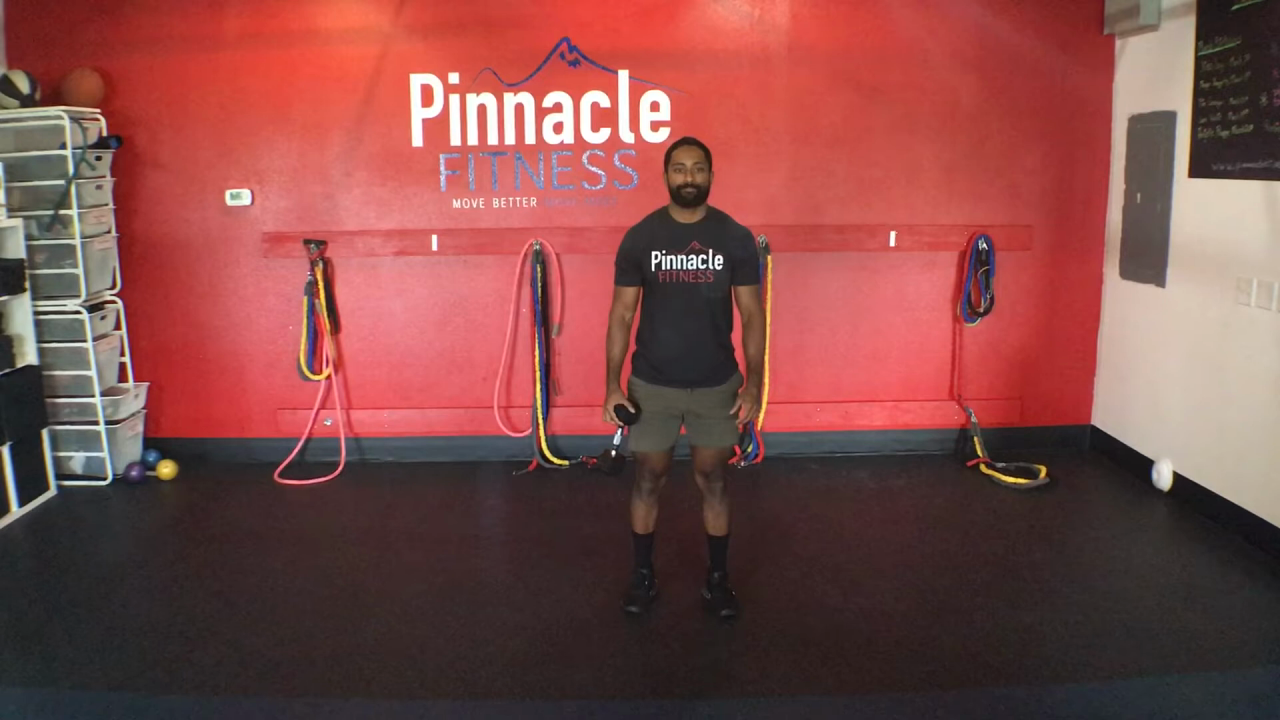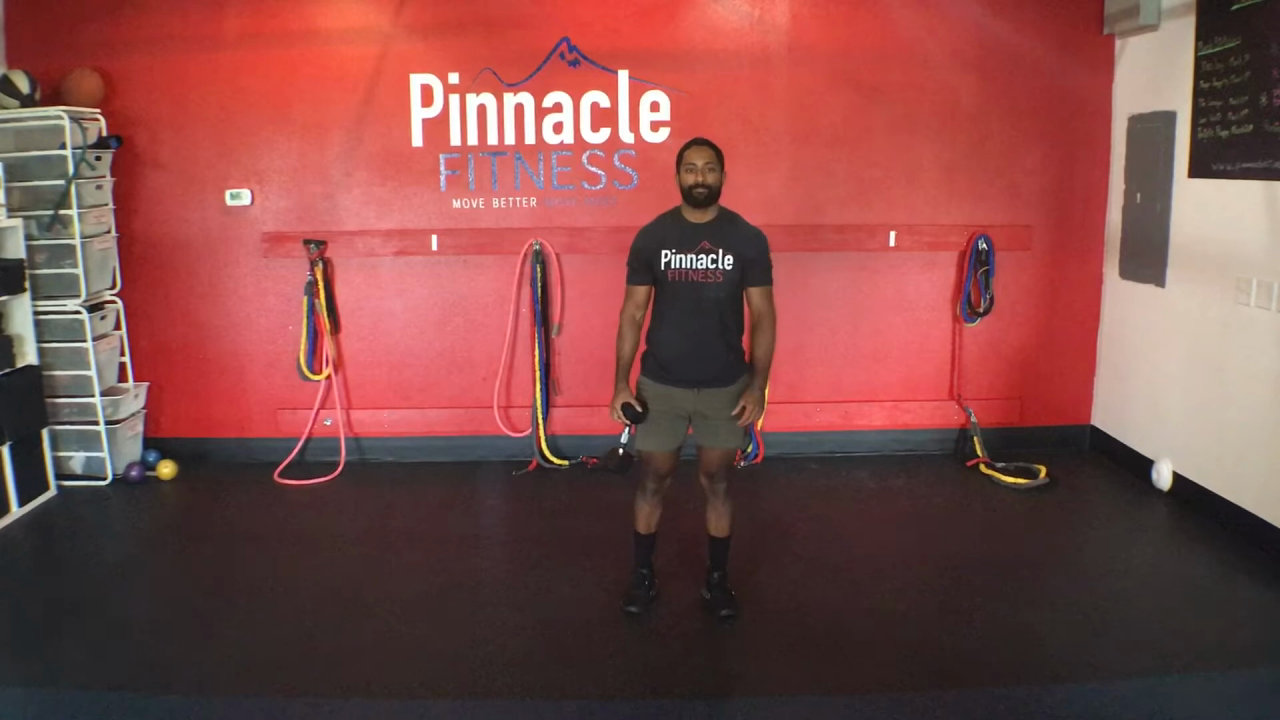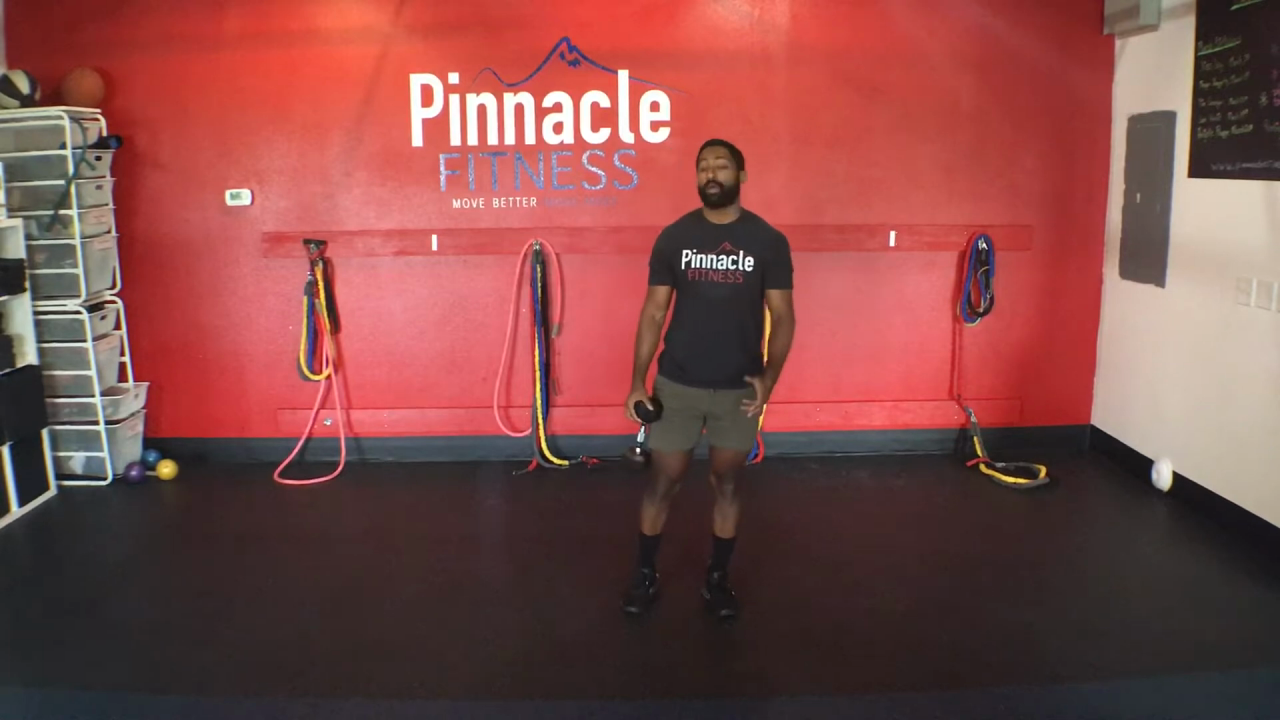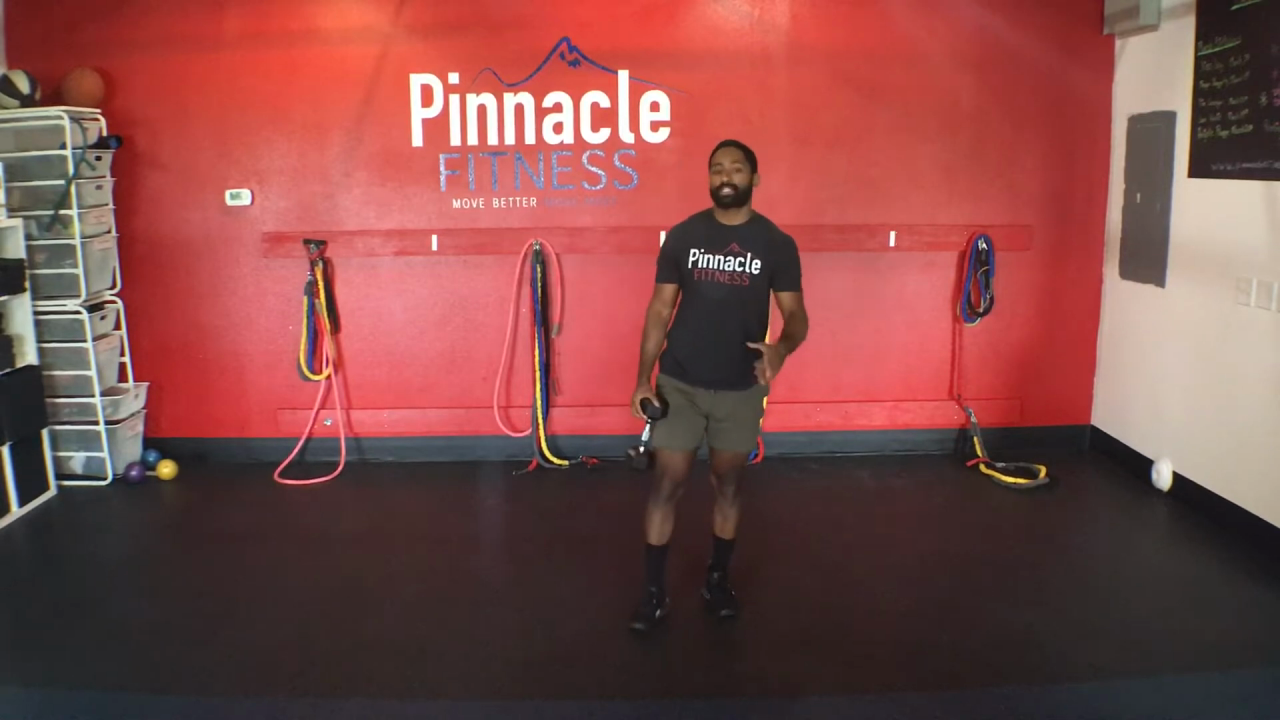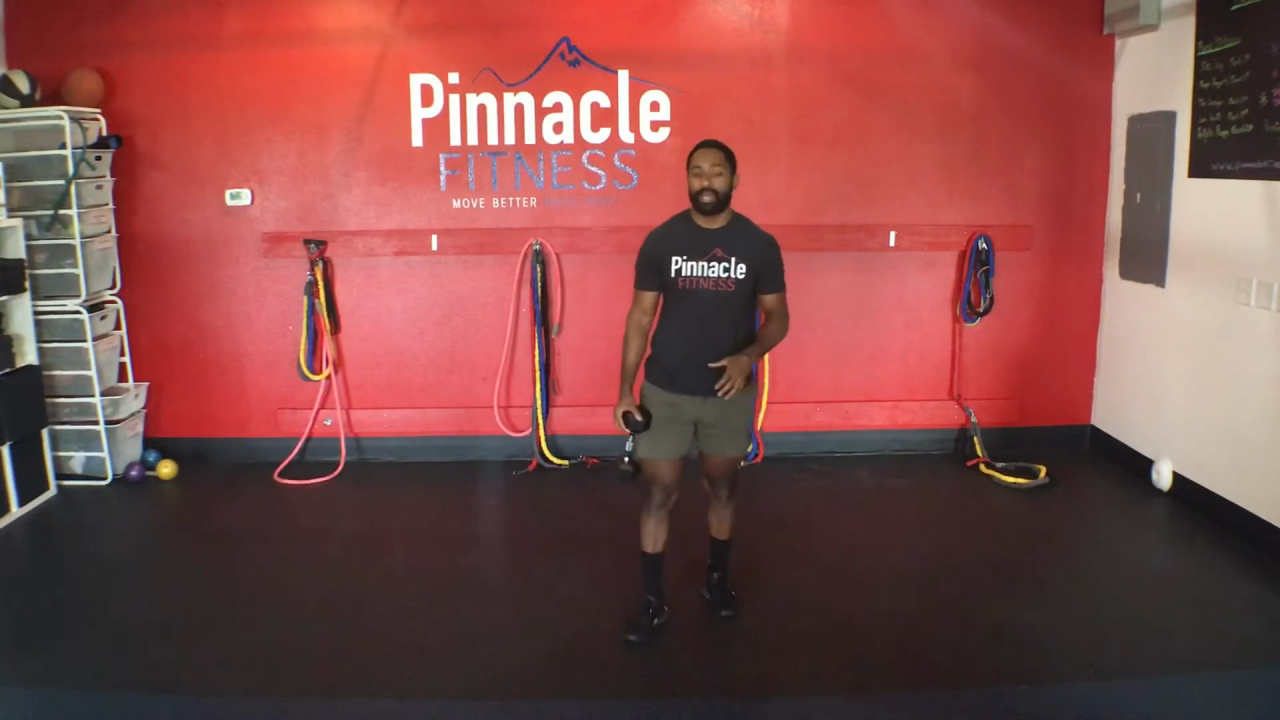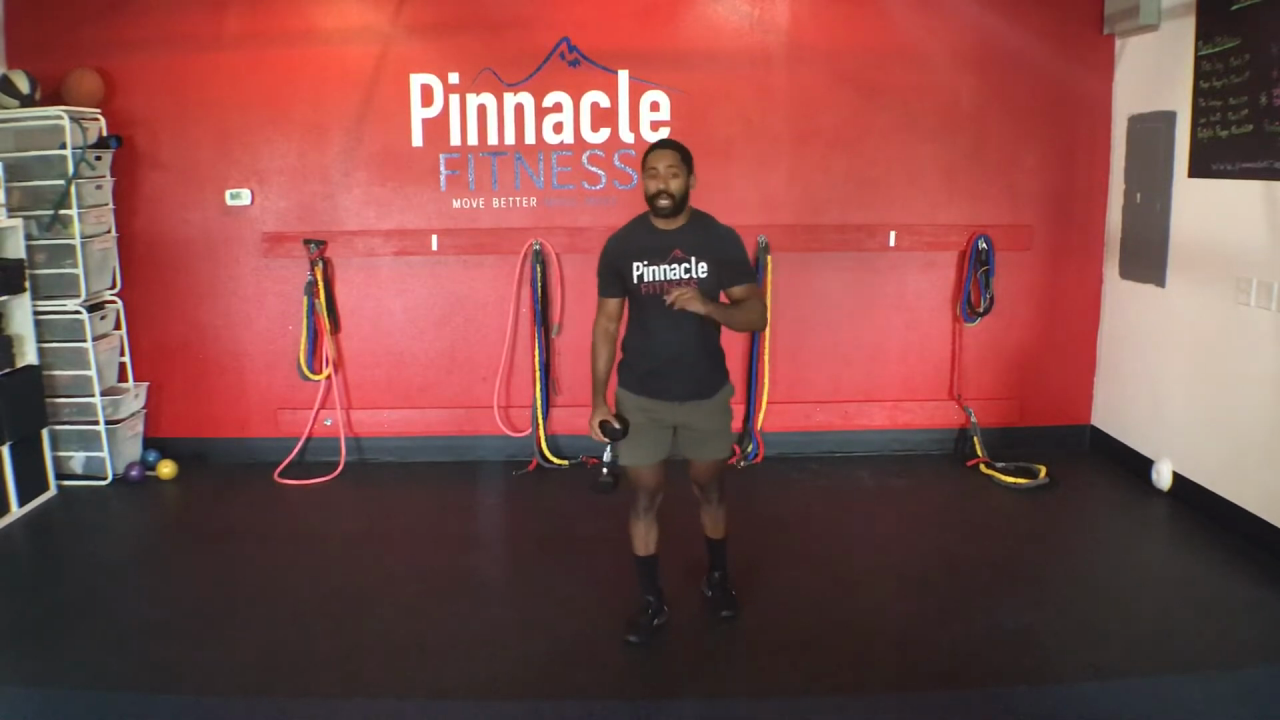
dt=0.4s
person 1, frame 1
left shoulder: (736, 238)
right shoulder: (639, 238)
left elbow: (751, 314)
right elbow: (621, 314)
left wrist: (754, 383)
right wrist: (612, 385)
left hip: (716, 384)
right hip: (652, 384)
left knee: (713, 481)
right knee: (649, 480)
left ankle: (717, 577)
right ankle: (643, 574)
person 1, frame 2
left shoulder: (748, 238)
right shoulder: (651, 237)
left elbow: (763, 315)
right elbow: (633, 312)
left wrist: (758, 386)
right wrist: (621, 383)
left hip: (725, 386)
right hip: (660, 383)
left knee: (717, 483)
right knee: (653, 481)
left ankle: (717, 578)
right ankle: (643, 575)
person 1, frame 3
left shoulder: (769, 241)
right shoulder: (674, 237)
left elbow: (783, 316)
right elbow: (654, 312)
left wrist: (770, 376)
right wrist: (638, 382)
left hip: (738, 387)
right hip: (678, 385)
left knee: (726, 484)
right knee: (663, 482)
left ankle: (717, 578)
right ankle: (645, 573)
person 1, frame 4
left shoulder: (777, 244)
right shoulder: (682, 236)
left elbow: (796, 316)
right elbow: (660, 309)
left wrist: (780, 348)
right wrist: (644, 378)
left hip: (740, 389)
right hip: (680, 383)
left knee: (727, 485)
right knee: (667, 485)
left ankle: (717, 578)
right ankle: (655, 592)
person 1, frame 5
left shoulder: (759, 245)
right shoulder: (661, 241)
left elbow: (777, 318)
right elbow: (640, 317)
left wrist: (747, 356)
right wrist: (626, 389)
left hip: (728, 393)
right hip: (665, 391)
left knee: (721, 488)
right knee: (660, 494)
left ankle: (717, 578)
right ankle: (653, 600)
person 1, frame 6
left shoulder: (721, 240)
right shoulder: (620, 245)
left elbow: (755, 313)
right elbow: (607, 323)
left wrist: (706, 306)
right wrist: (599, 399)
left hip: (706, 393)
right hip: (640, 396)
left knee: (709, 489)
right knee: (645, 498)
left ankle: (717, 575)
right ankle: (651, 600)
